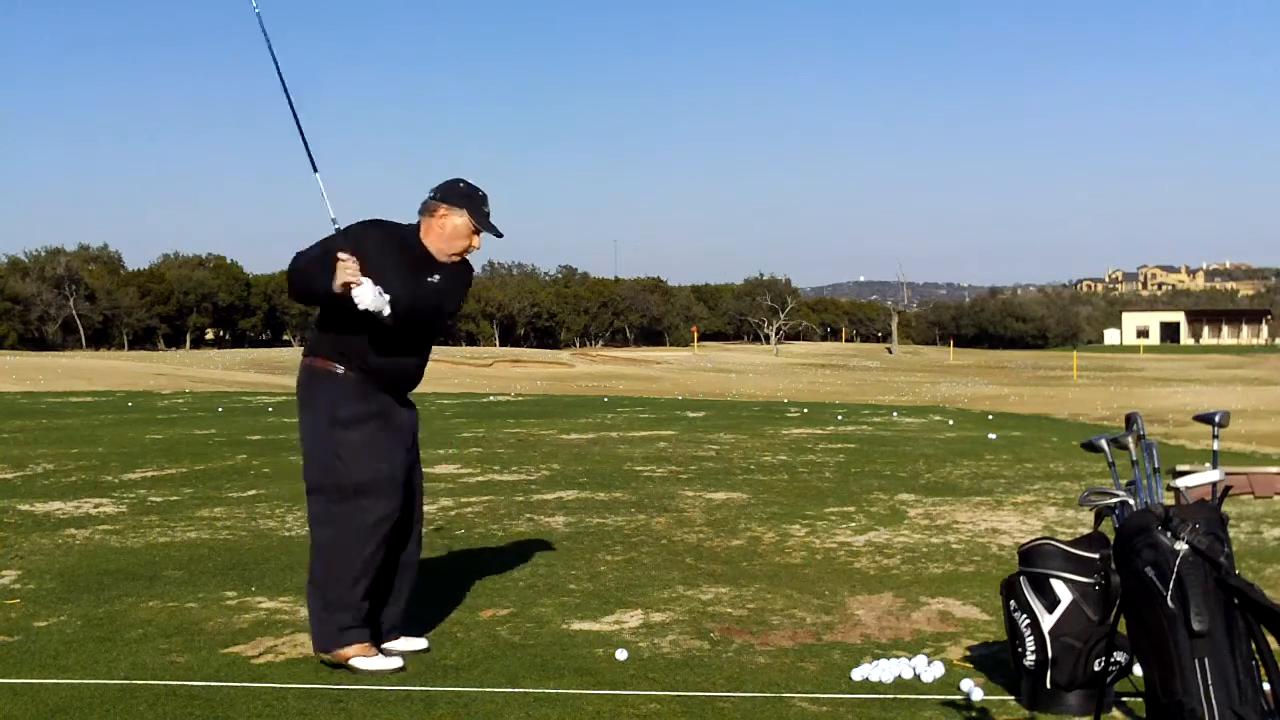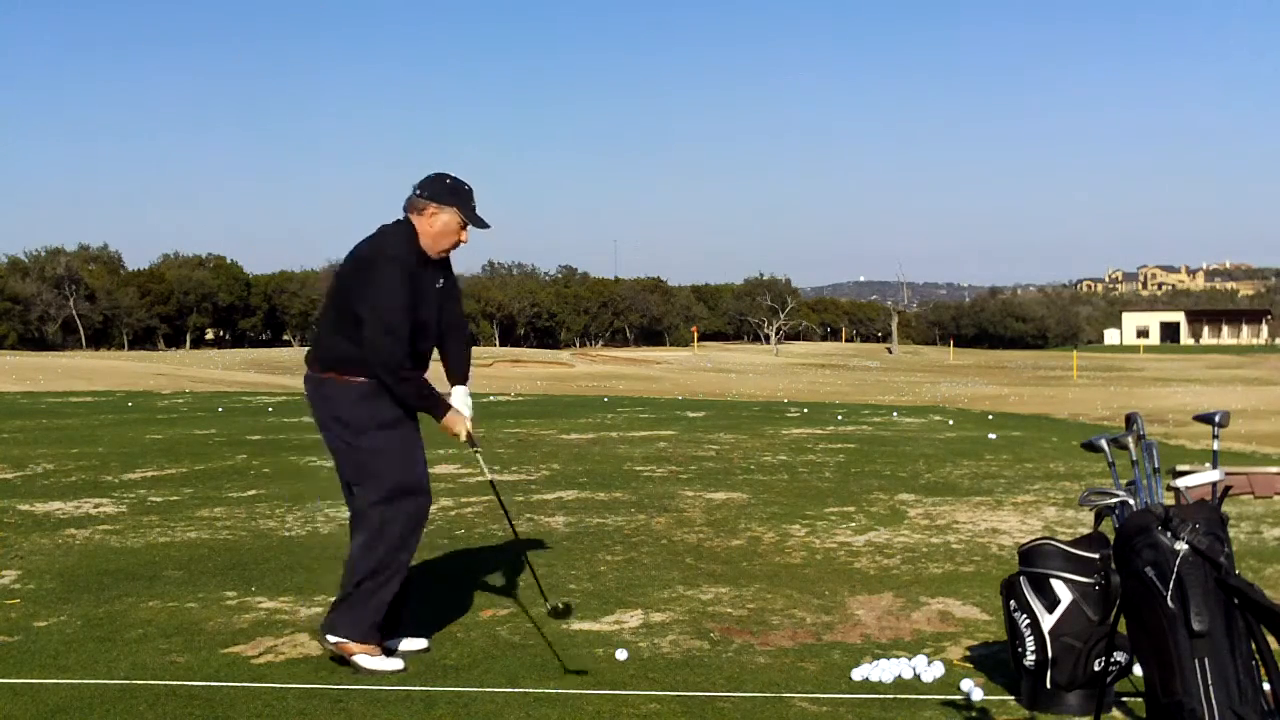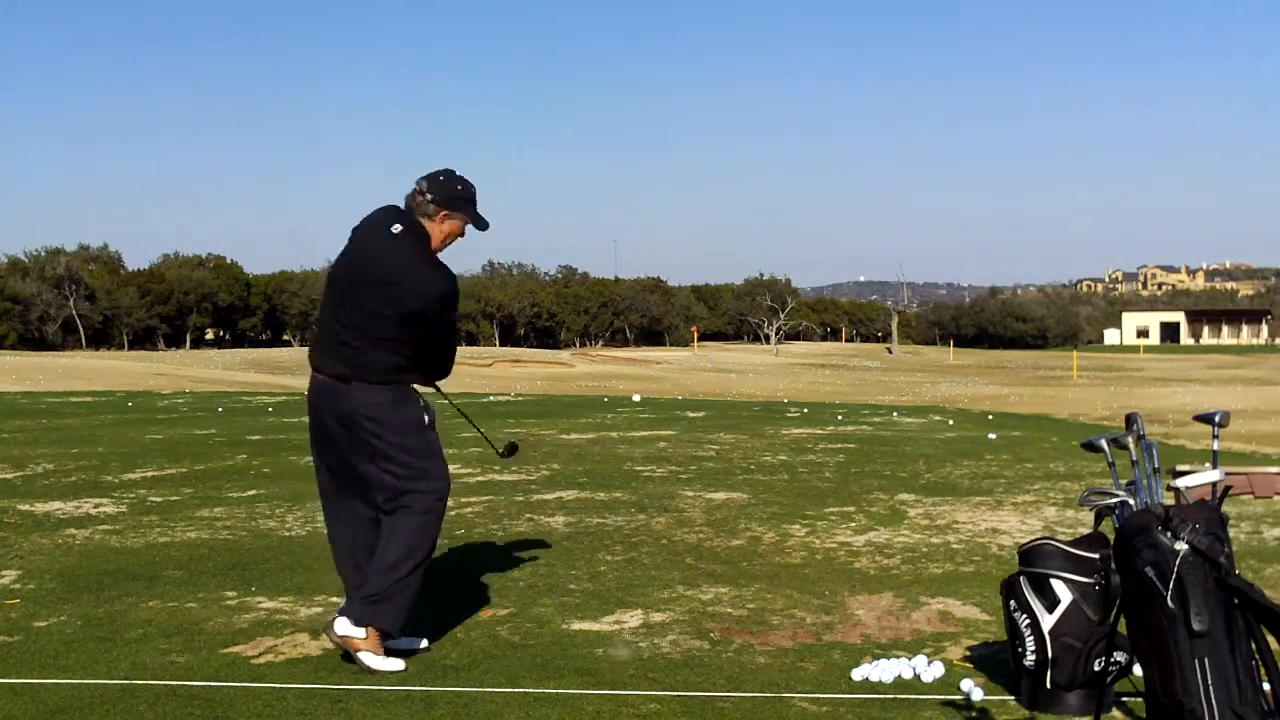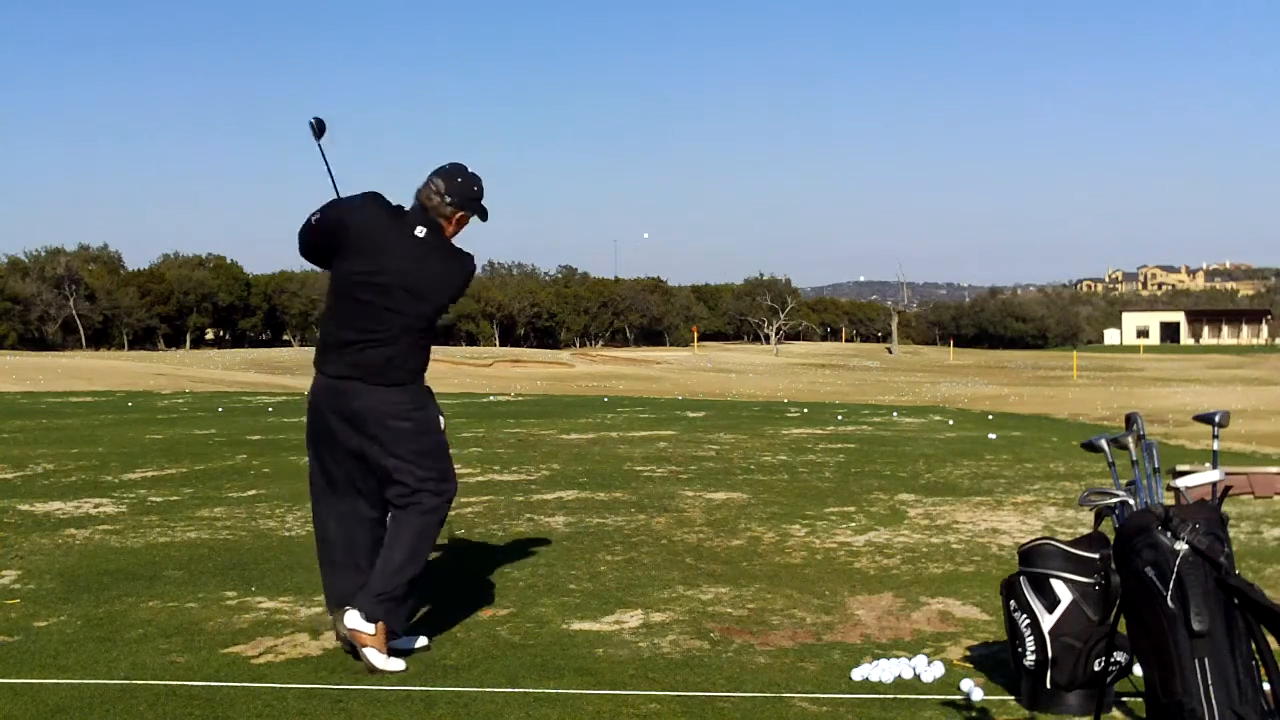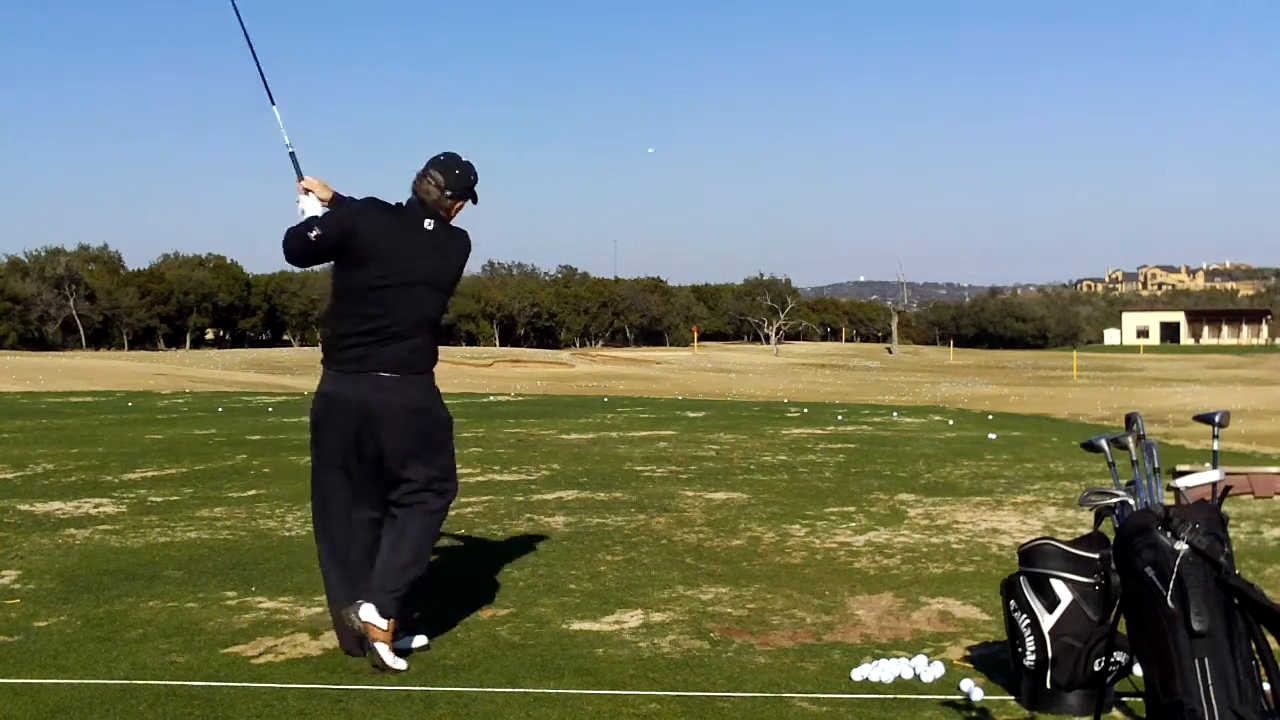
dt=0.1s
person 1, frame 1
left shoulder: (456, 274)
right shoulder: (371, 237)
left elbow: (424, 312)
right elbow: (300, 282)
left wrist: (378, 298)
right wrist: (335, 281)
left hip: (390, 399)
right hip: (338, 390)
left knee: (401, 512)
right knee: (360, 505)
left ankle: (380, 628)
right ankle: (343, 636)
person 1, frame 2
left shoulder: (436, 268)
right shoulder: (388, 261)
left elbow: (453, 326)
right elbow: (385, 353)
left wrist: (460, 389)
right wrist: (441, 408)
right hip: (359, 395)
left knee: (384, 505)
right knee: (400, 502)
left ankle: (371, 628)
right ankle: (350, 627)
person 1, frame 3
left shoulder: (377, 225)
right shoulder: (431, 283)
right elbow: (437, 358)
right wrist: (432, 373)
left hip: (331, 390)
right hip: (377, 398)
left knee: (356, 507)
right knee: (421, 496)
left ankle: (370, 622)
right ankle: (362, 620)
person 1, frame 4
left shoulder: (367, 213)
right shoulder: (457, 266)
left elbow: (310, 242)
left hip: (330, 388)
right hip: (394, 398)
left knee: (345, 506)
right knee: (424, 495)
left ankle: (362, 621)
right ankle: (369, 613)
person 1, frame 5
left shoulder: (366, 219)
right shoulder: (454, 246)
left elbow: (297, 250)
left wrist: (319, 205)
right wrist: (334, 202)
left hip: (339, 387)
right hip: (405, 393)
left knee: (344, 506)
right knee: (423, 493)
left ankle: (358, 622)
right ankle: (379, 607)
